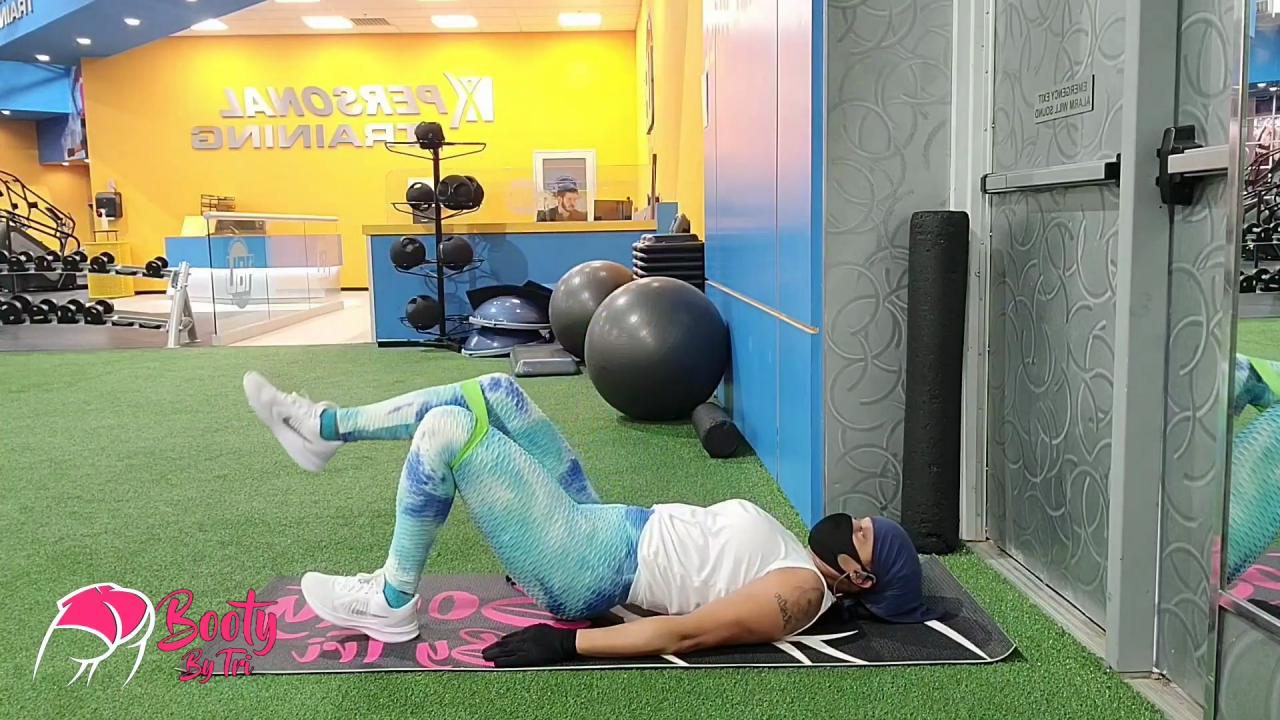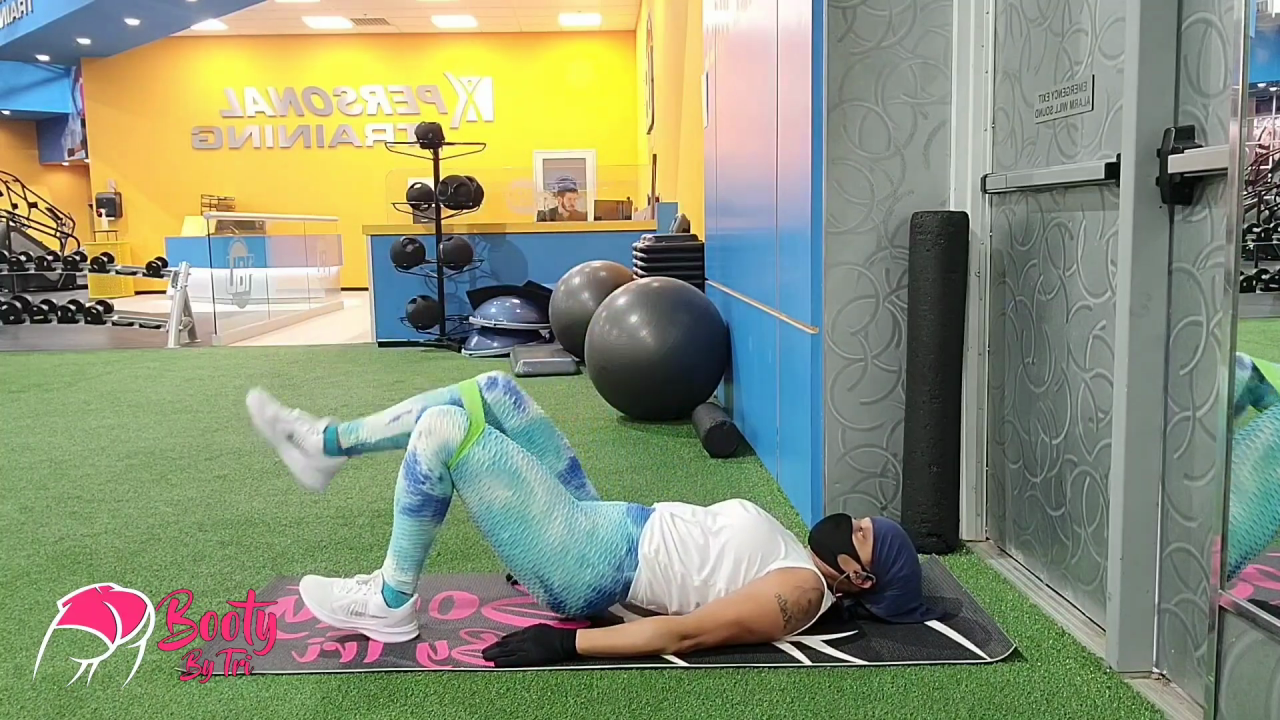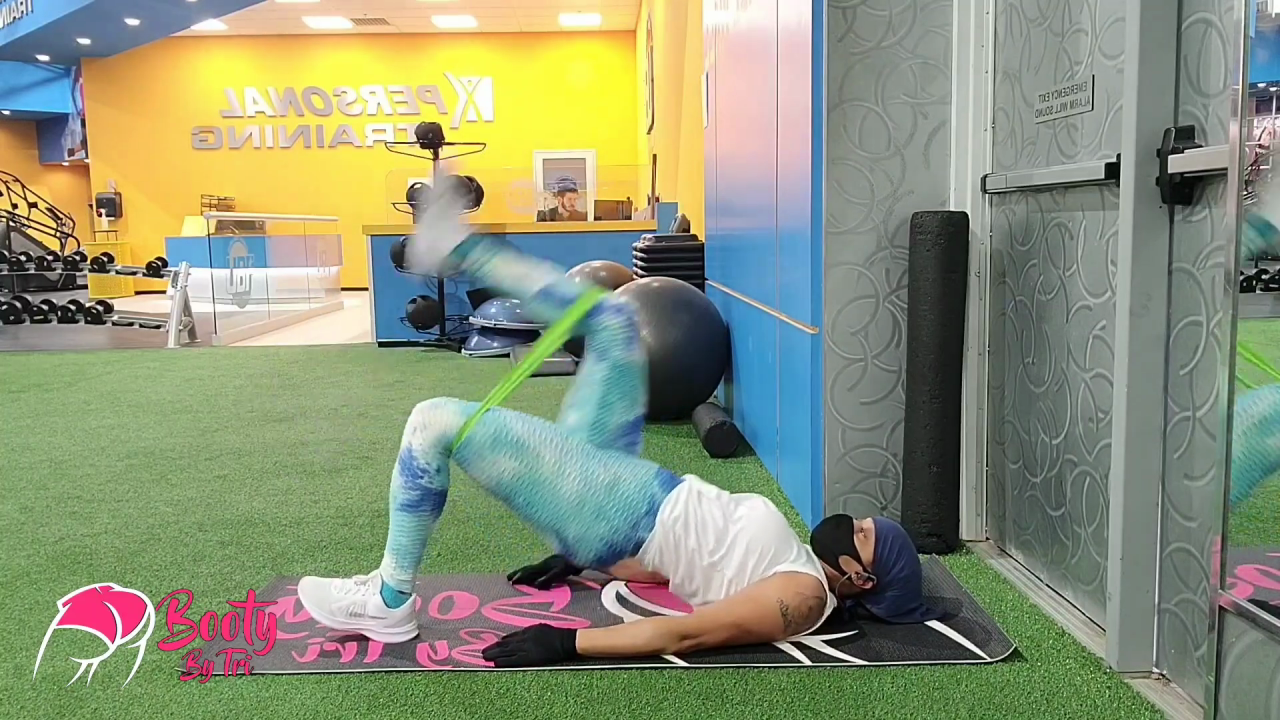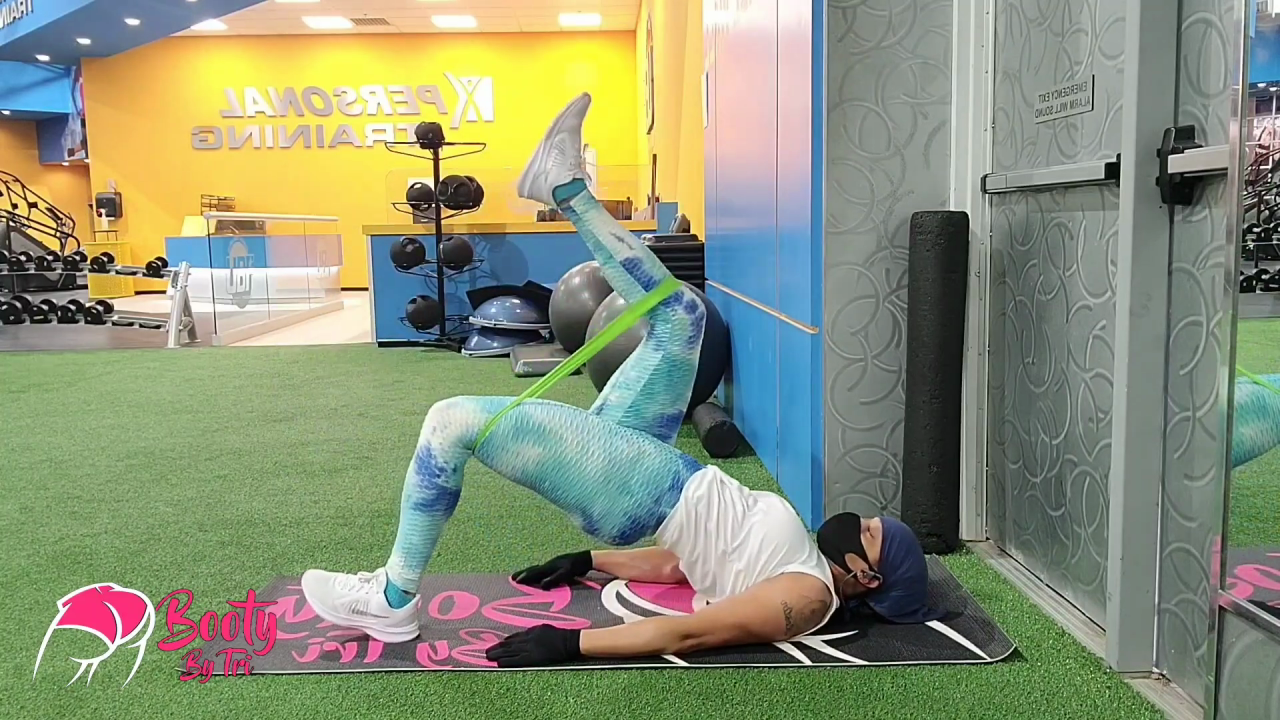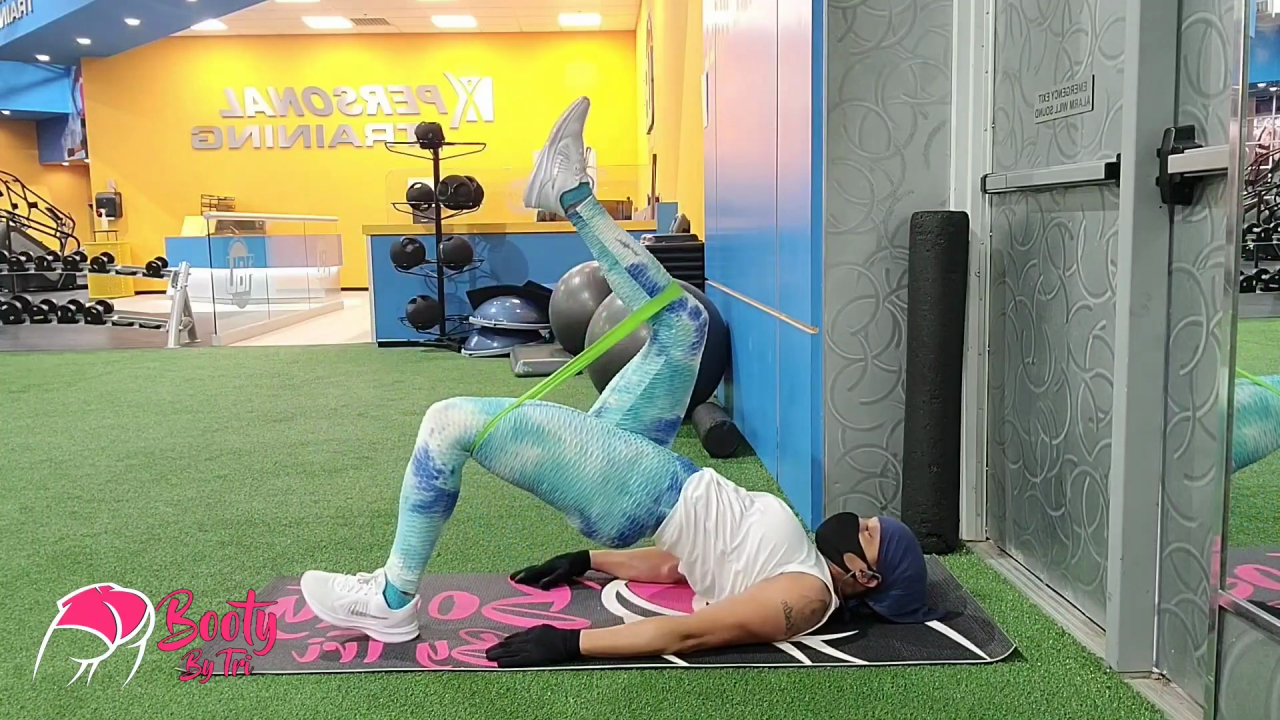
dt=0.3s
person 1, frame 1
left shoulder: (798, 594)
right shoulder: (789, 554)
left elbow: (683, 633)
left wrist: (567, 643)
left hip: (581, 564)
right hip: (596, 527)
left knee: (446, 429)
right knee: (493, 393)
left ankle: (390, 604)
right ankle: (324, 428)
person 1, frame 2
left shoulder: (799, 593)
right shoulder: (788, 553)
left elbow: (682, 632)
left wrist: (566, 641)
left hip: (584, 564)
right hip: (598, 520)
left knee: (442, 428)
right knee: (491, 391)
left ankle: (389, 604)
right ankle: (325, 443)
person 1, frame 3
left shoulder: (800, 595)
right shoulder: (802, 560)
left elbow: (683, 630)
left wrist: (568, 643)
right wrist: (576, 562)
left hip: (609, 513)
right hip: (626, 488)
left knee: (436, 419)
right knee: (614, 314)
left ankle: (389, 611)
right ankle: (455, 246)
person 1, frame 4
left shoulder: (807, 598)
right shoulder: (803, 558)
left elbow: (686, 635)
left wrist: (570, 643)
right wrist: (588, 562)
left hip: (633, 489)
right hip: (643, 466)
left knee: (453, 422)
right knee: (681, 312)
left ankle: (391, 604)
right ankle: (564, 185)
person 1, frame 5
left shoulder: (807, 596)
right shoulder: (804, 558)
left elbow: (686, 635)
left wrist: (572, 643)
right wrist: (587, 561)
left hip: (627, 490)
right hip: (637, 468)
left knee: (449, 421)
right knee: (684, 320)
left ankle: (391, 604)
right ankle: (570, 192)
